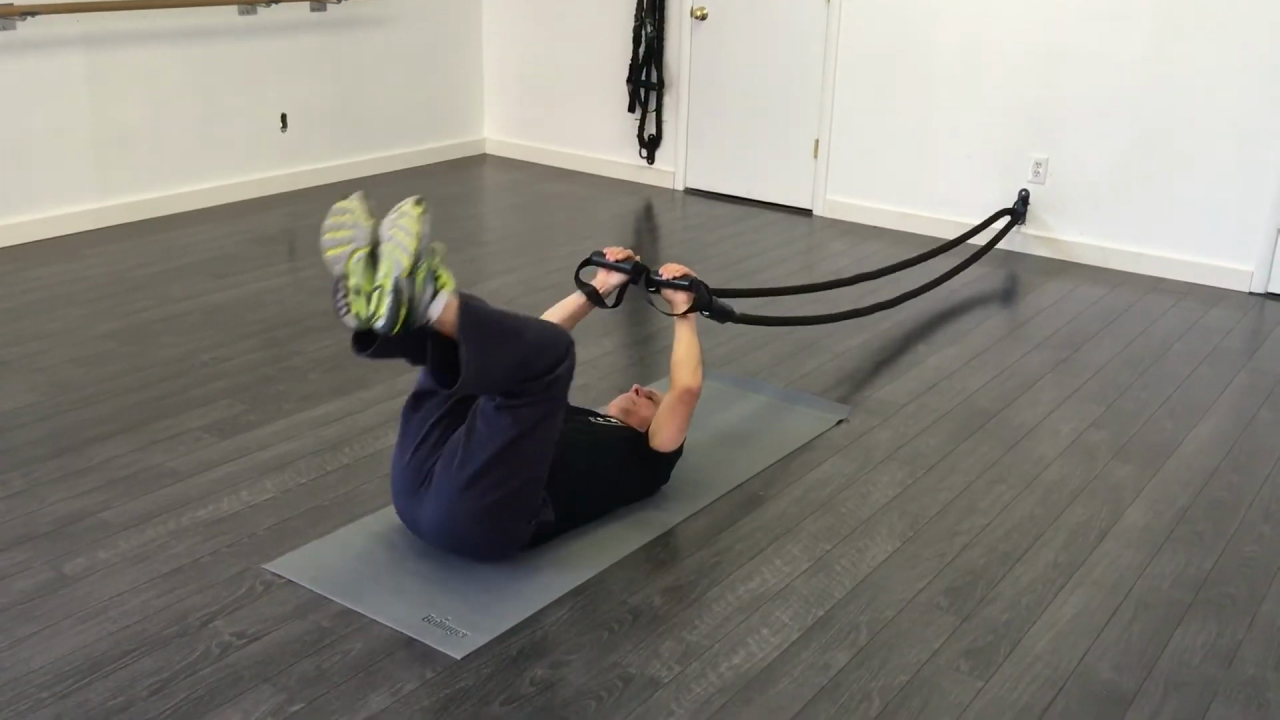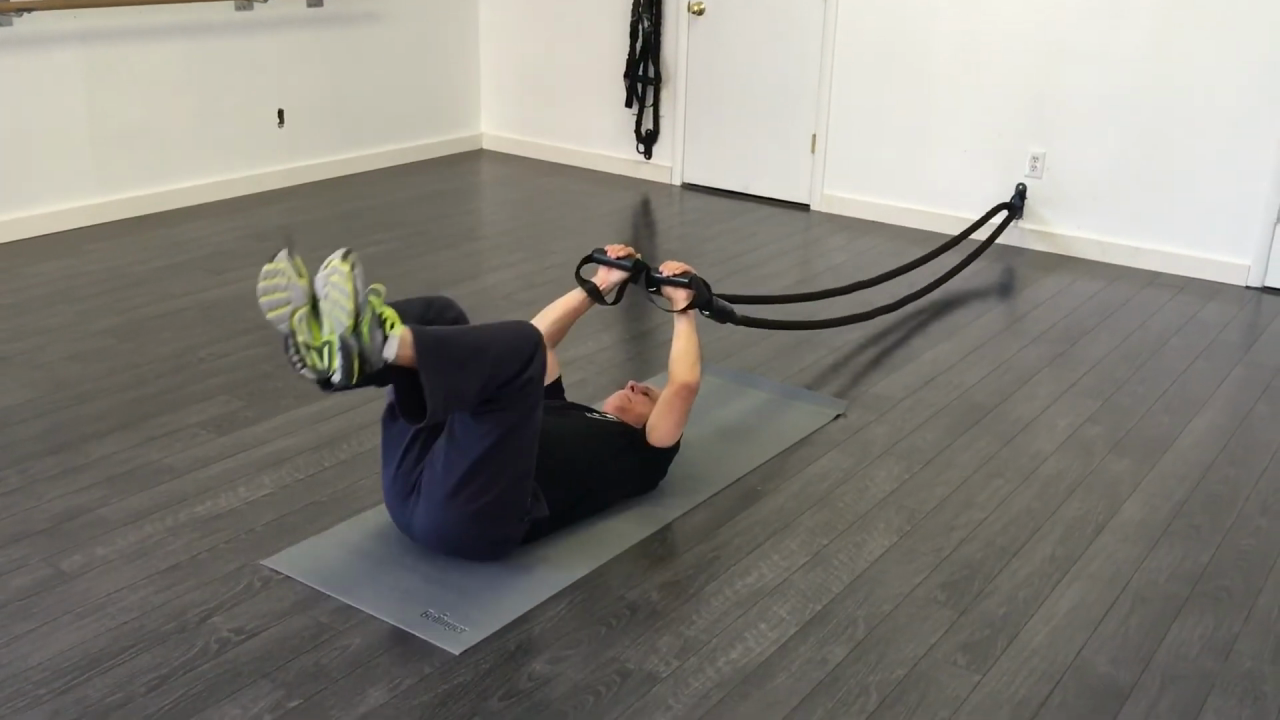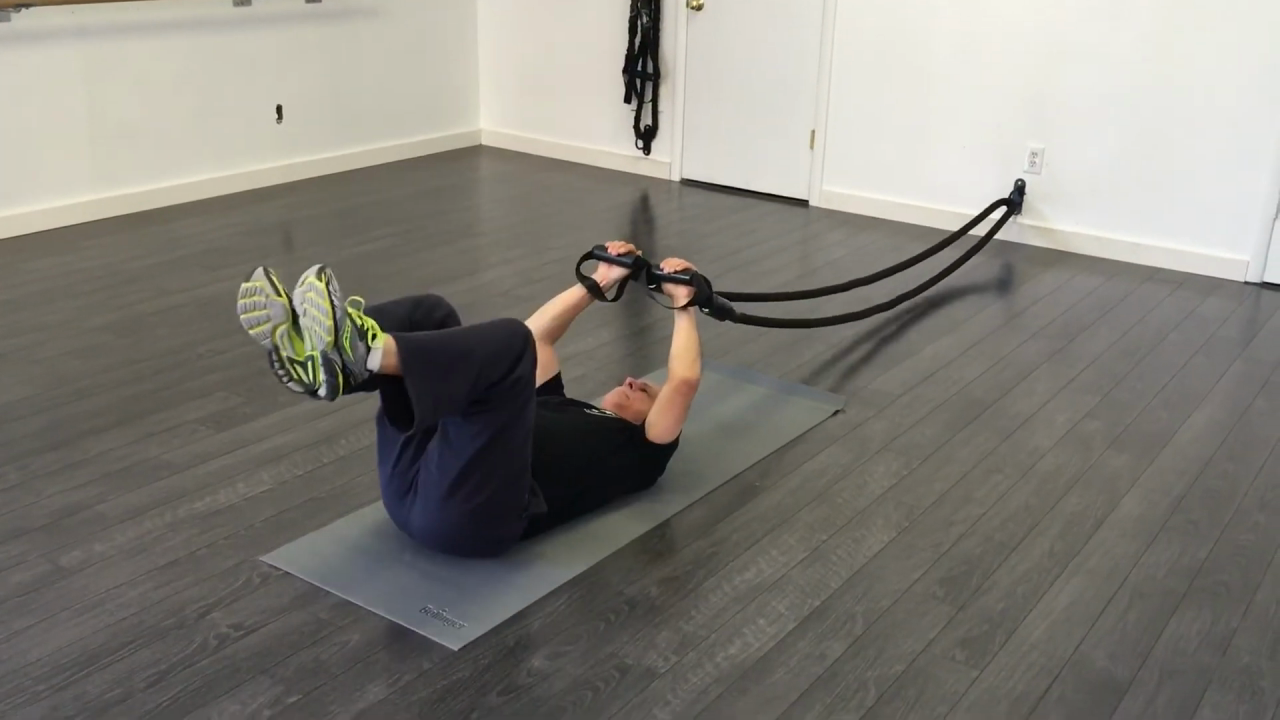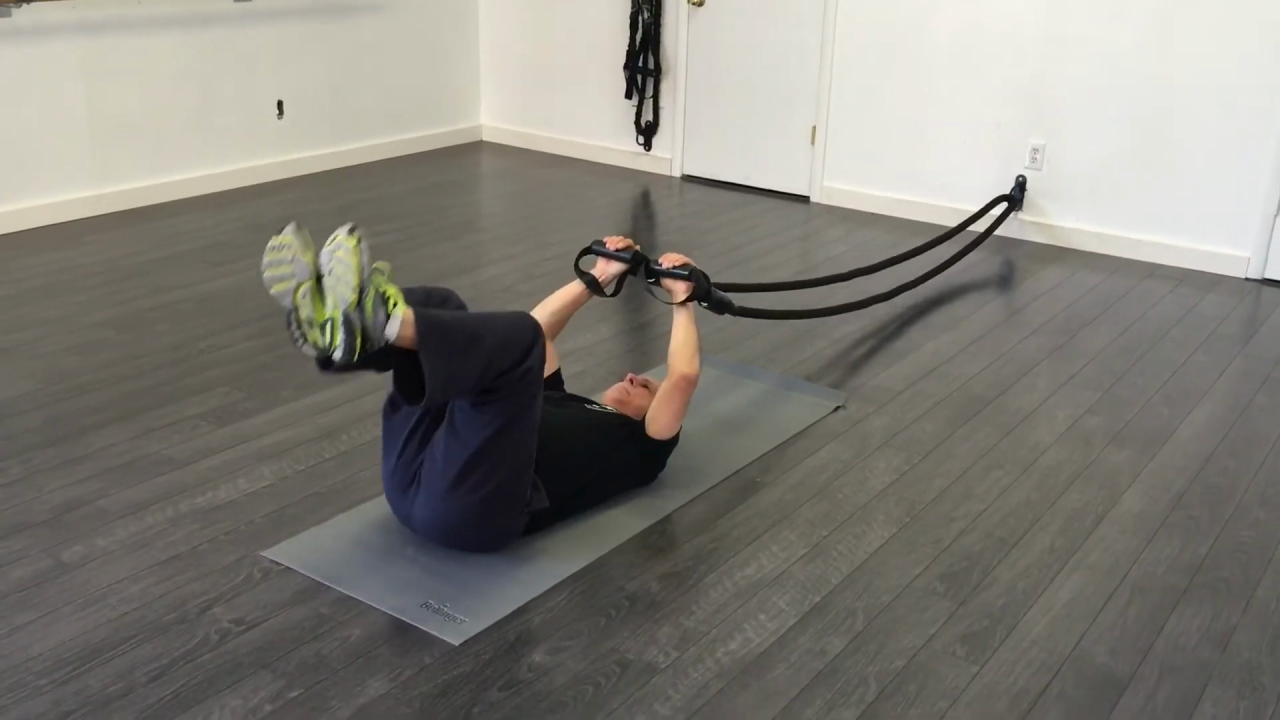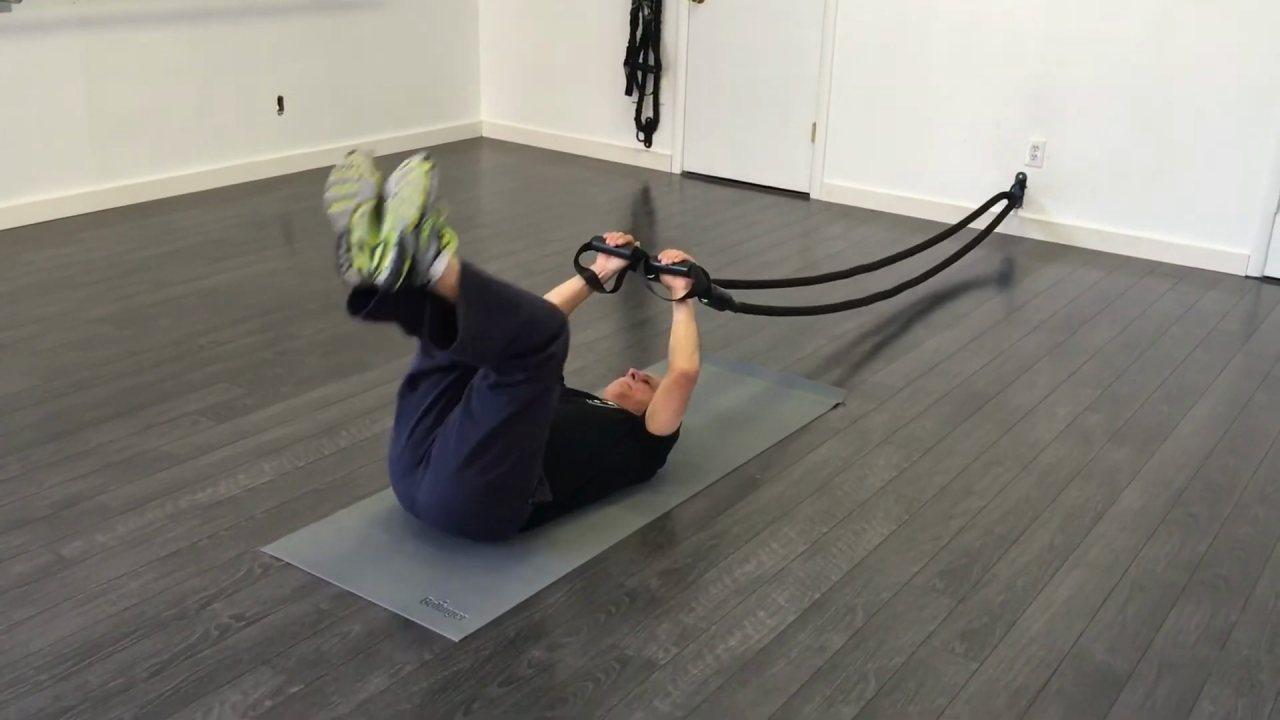
dt=0.2s
person 1, frame 1
left shoulder: (644, 460)
right shoulder: (579, 419)
left elbow: (687, 389)
right elbow: (527, 340)
left wrist: (683, 313)
right wrist: (595, 289)
left hip: (481, 512)
left knee: (545, 351)
left ankle: (419, 300)
right ankle: (385, 301)
person 1, frame 2
left shoulder: (642, 457)
right shoulder: (569, 414)
left elbow: (684, 386)
right elbow: (539, 334)
left wrist: (682, 309)
right wrist: (596, 287)
left hip: (473, 516)
right hip: (413, 491)
left knee: (516, 347)
right knee: (436, 318)
left ankle: (372, 343)
right ankle: (336, 340)
person 1, frame 3
left shoulder: (639, 454)
right shoulder: (562, 408)
left elbow: (684, 382)
right elbow: (536, 332)
left wrist: (682, 305)
right wrist: (596, 284)
left hip: (473, 514)
right hip: (411, 490)
left knee: (505, 346)
right knee: (426, 316)
left ankle: (358, 354)
right ankle: (321, 353)
person 1, frame 4
left shoulder: (641, 447)
right shoulder: (562, 403)
left elbow: (683, 378)
right elbow: (542, 326)
left wrist: (681, 302)
right wrist: (597, 280)
left hip: (472, 511)
right hip: (415, 481)
left knee: (516, 337)
right knee: (438, 308)
left ankle: (375, 321)
right ankle: (343, 329)
person 1, frame 5
left shoulder: (640, 445)
right shoulder: (568, 404)
left elbow: (684, 372)
right elbow: (519, 322)
left wrist: (681, 300)
right wrist: (599, 273)
left hip: (476, 496)
right hip: (419, 468)
left knee: (539, 330)
left ankle: (425, 258)
right ankle: (391, 265)
